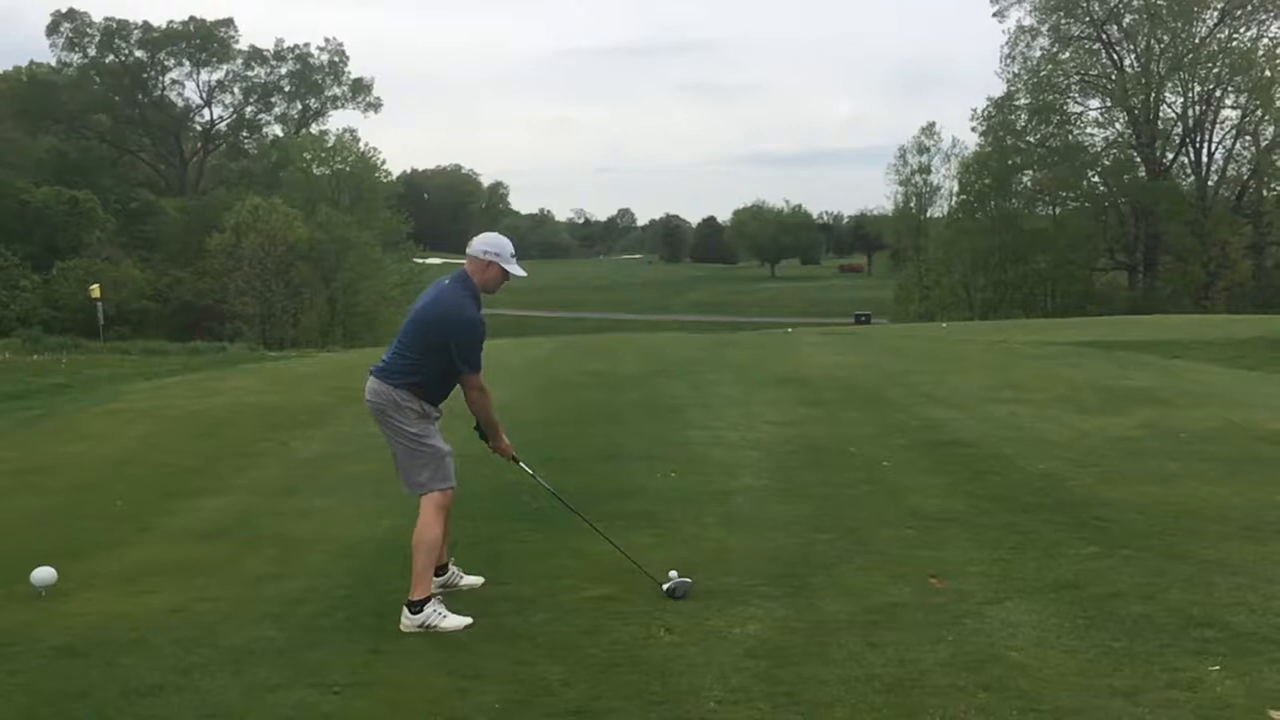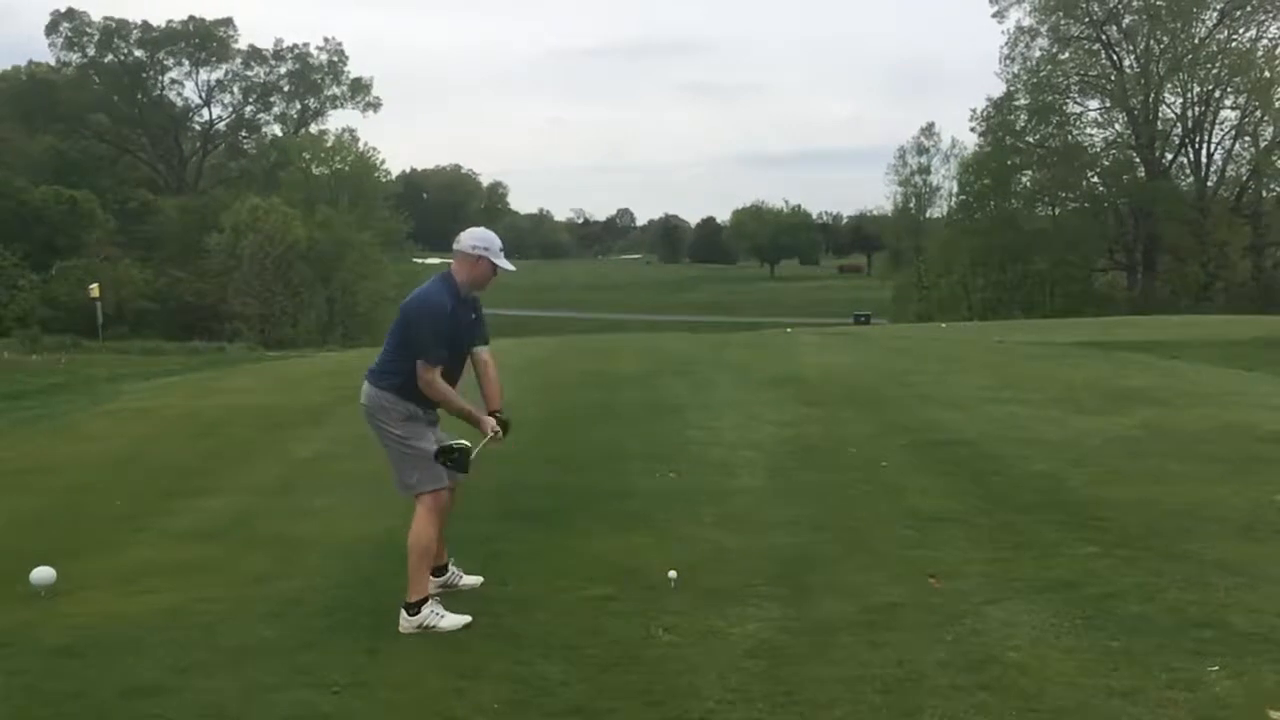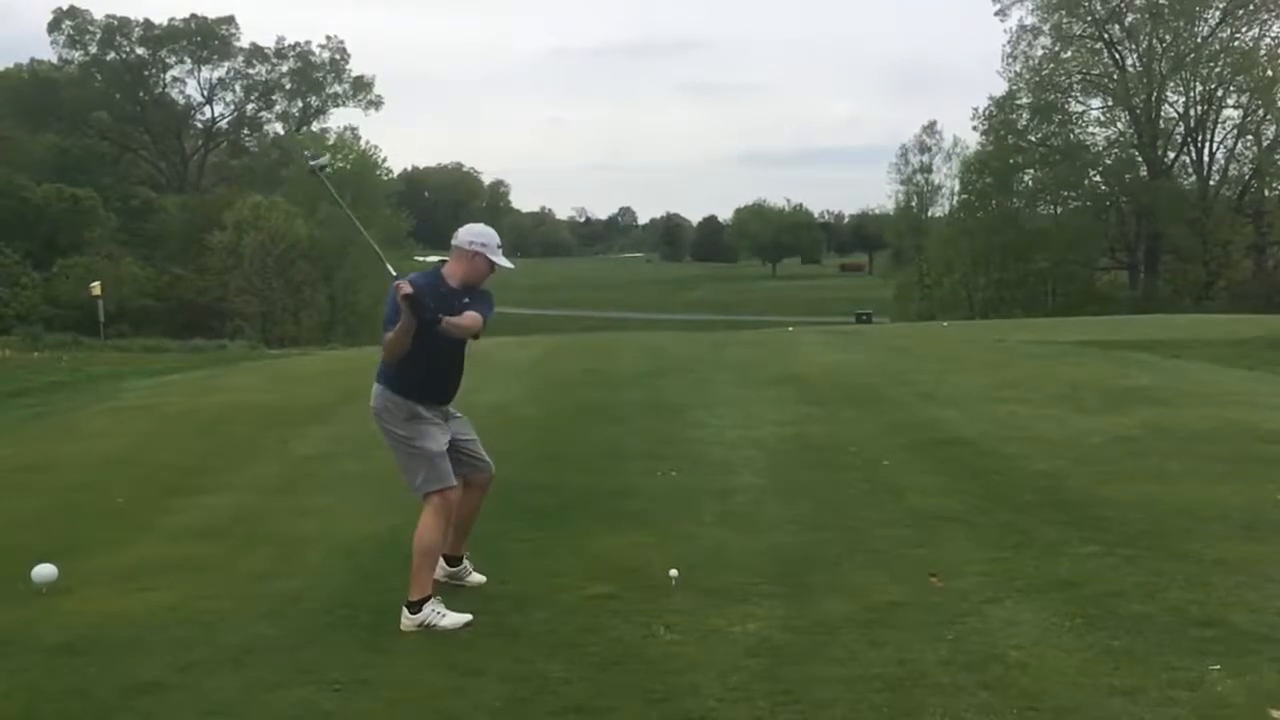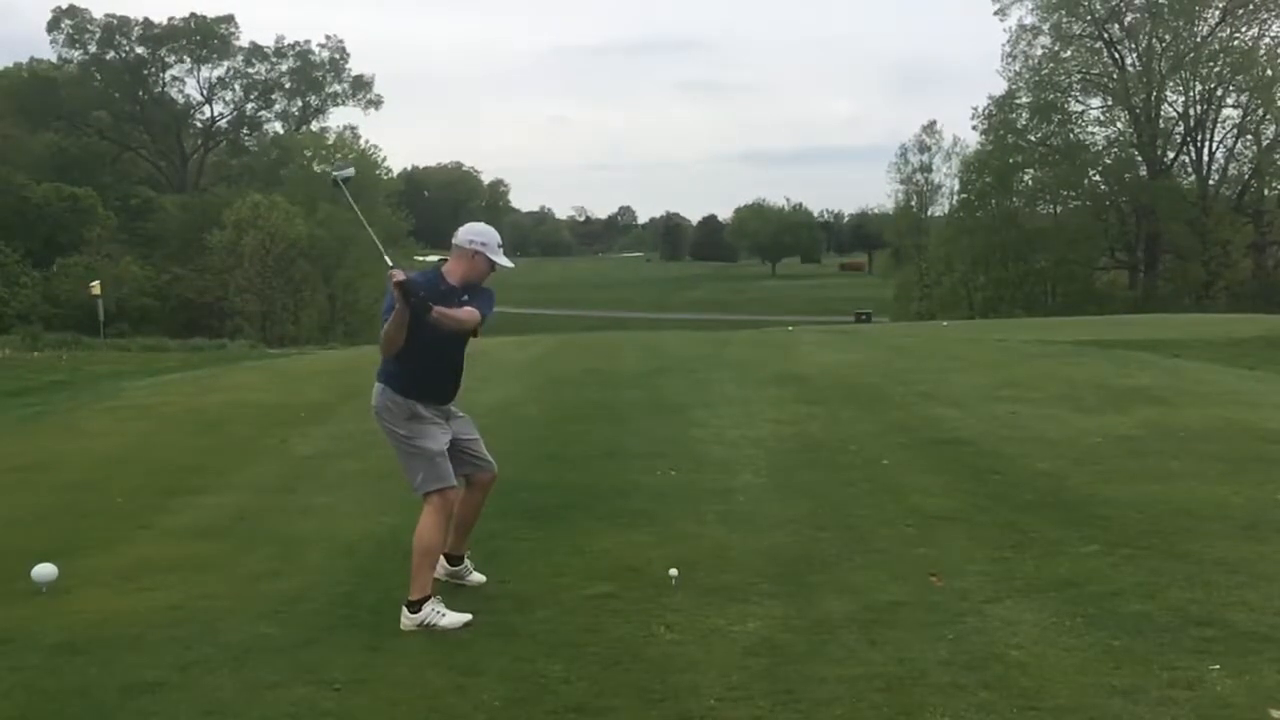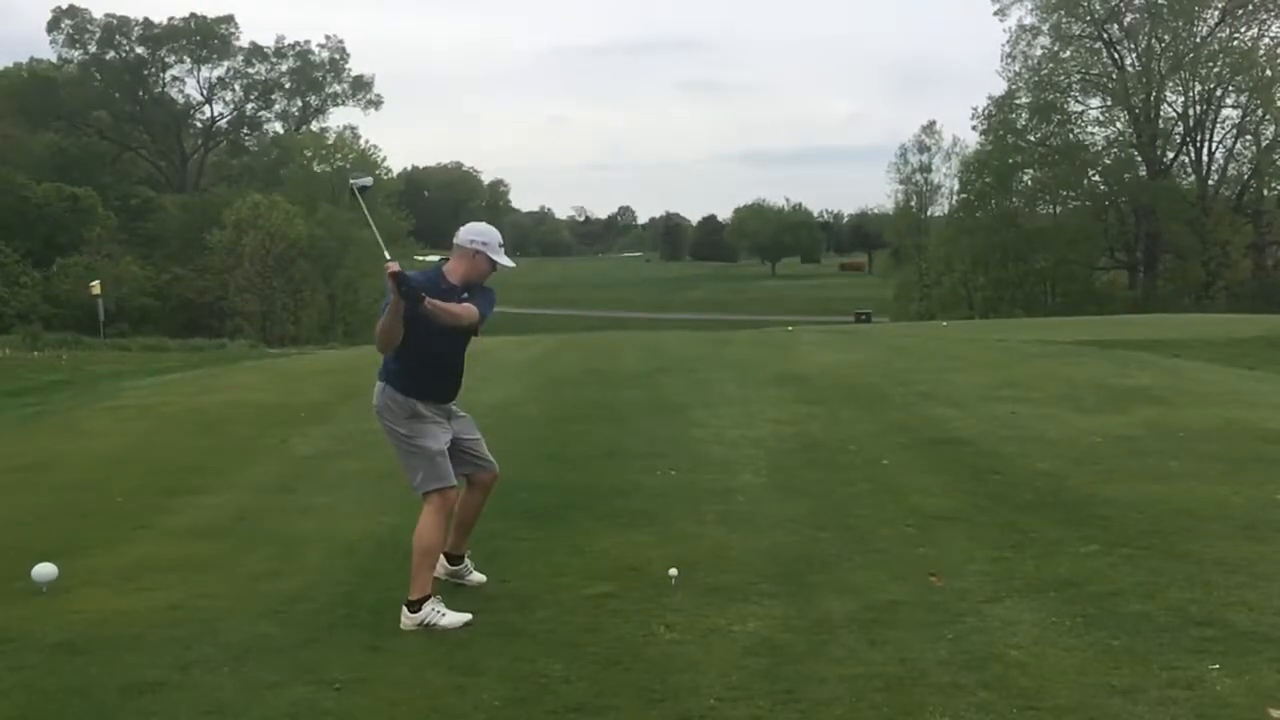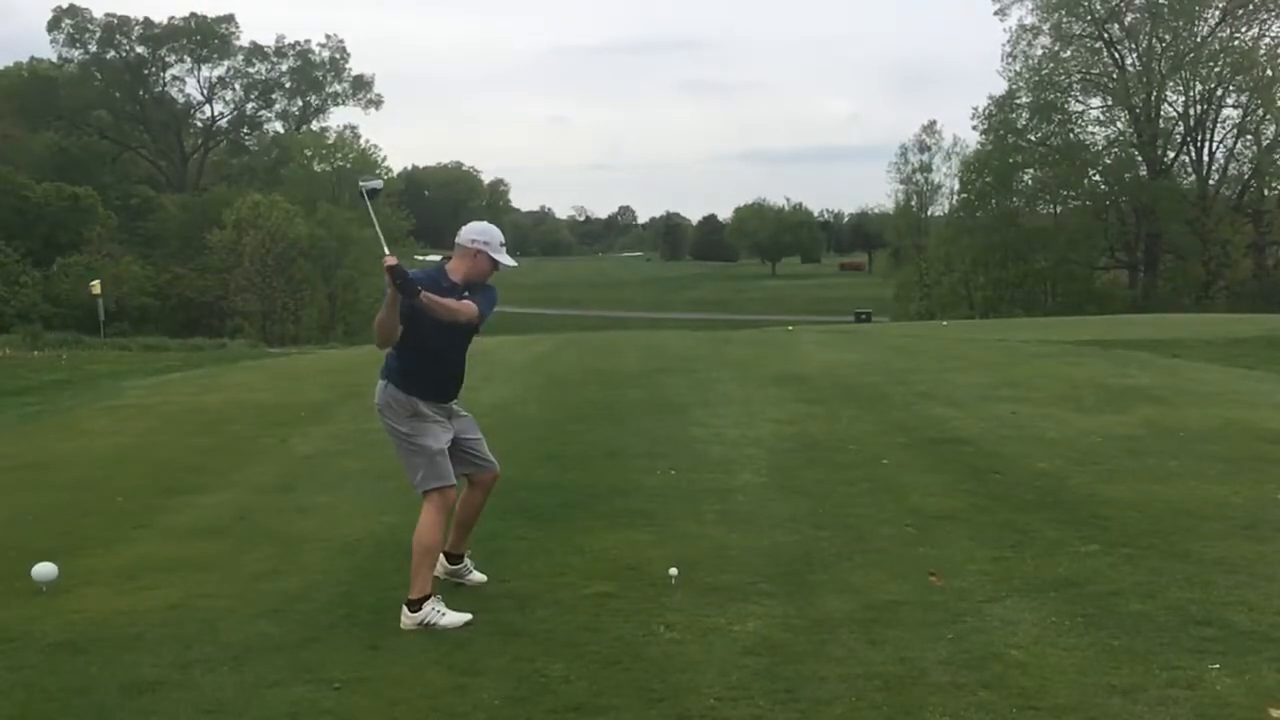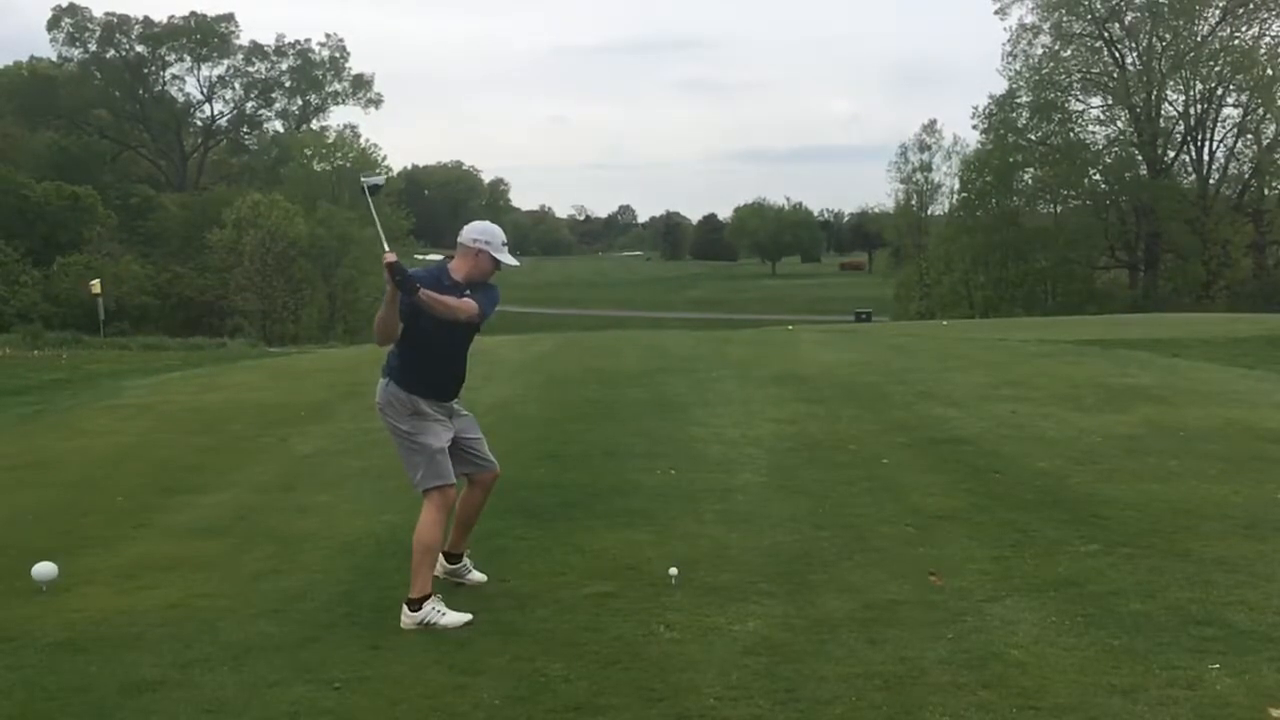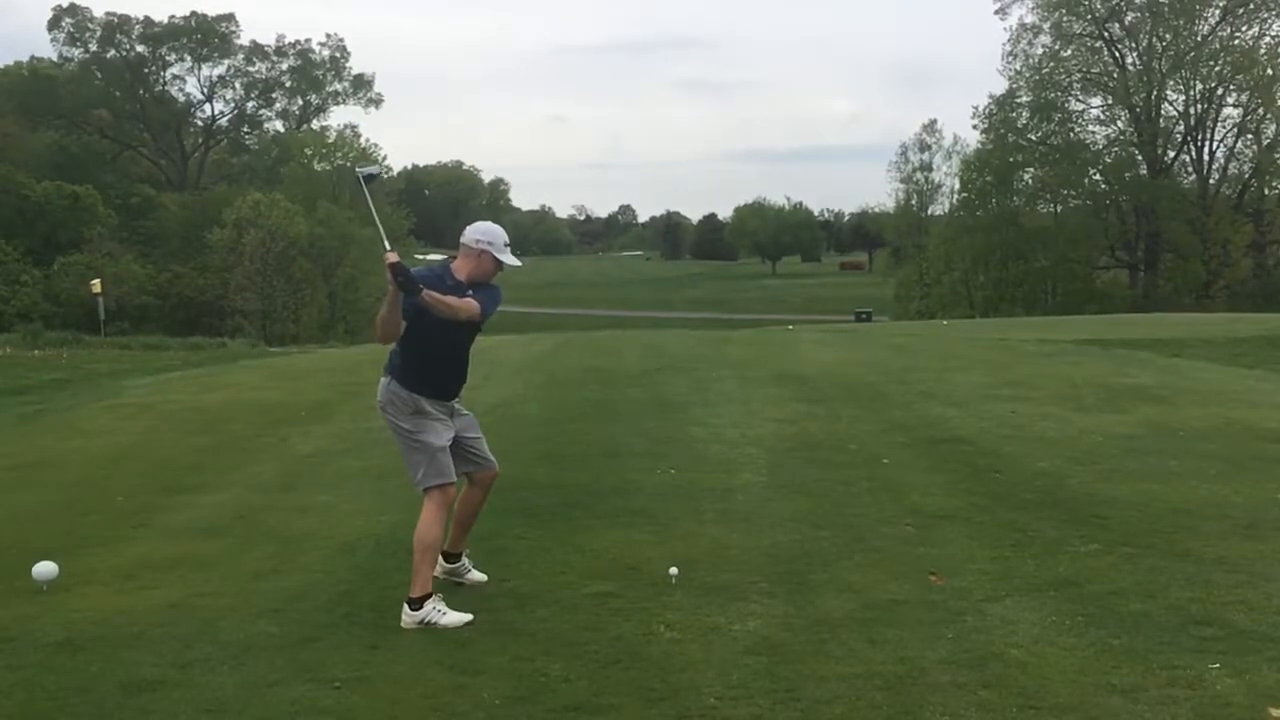
dt=0.3s
person 1, frame 1
left shoulder: (450, 289)
right shoulder: (463, 313)
left elbow: (468, 374)
right elbow: (474, 387)
left wrist: (487, 426)
right wrist: (496, 435)
left hip: (403, 395)
right hip: (401, 400)
left knee: (440, 486)
right knee: (437, 495)
left ankle: (440, 571)
right ankle: (418, 607)
person 1, frame 2
left shoulder: (468, 304)
right shoulder: (434, 304)
left elbow: (484, 361)
right elbow: (429, 381)
left wrist: (495, 413)
right wrist: (476, 420)
left hip: (412, 404)
right hip: (393, 403)
left knee: (446, 483)
right knee: (433, 496)
left ankle: (439, 571)
right ankle: (416, 609)
person 1, frame 3
left shoulder: (479, 297)
right shoulder: (413, 288)
left elbow: (468, 326)
right elbow: (390, 354)
left wrist: (433, 319)
right wrist: (408, 318)
left hip: (439, 405)
right hip: (402, 405)
left knee: (480, 475)
right knee: (441, 496)
left ankle: (452, 561)
right ankle: (418, 607)
person 1, frame 4
left shoulder: (479, 295)
right shoulder: (413, 286)
left elbow: (465, 321)
right elbow: (387, 349)
left wrist: (428, 310)
right wrist: (402, 307)
left hip: (441, 403)
right hip: (404, 404)
left knee: (483, 474)
right knee: (442, 496)
left ankle: (452, 560)
right ankle: (418, 606)
person 1, frame 5
left shoulder: (481, 294)
right shoulder: (416, 283)
left elbow: (463, 317)
right elbow: (384, 345)
left wrist: (421, 302)
right wrist: (396, 300)
left hip: (443, 403)
right hip: (405, 403)
left knee: (484, 474)
right knee: (442, 495)
left ankle: (453, 560)
right ankle: (418, 606)
person 1, frame 6
left shoulder: (483, 293)
right shoulder: (417, 280)
left elbow: (461, 313)
right elbow: (383, 341)
left wrist: (417, 295)
right wrist: (394, 292)
left hip: (444, 402)
right hip: (407, 402)
left knee: (485, 474)
right knee: (442, 495)
left ankle: (452, 559)
right ankle: (418, 605)
person 1, frame 7
left shoulder: (485, 292)
right shoulder: (419, 279)
left elbow: (461, 311)
right elbow: (384, 338)
left wrist: (416, 291)
right wrist: (393, 290)
left hip: (445, 401)
right hip: (407, 400)
left knee: (485, 474)
right knee: (441, 494)
left ankle: (452, 558)
right ankle: (418, 605)
person 1, frame 8
left shoulder: (487, 292)
right shoulder: (421, 278)
left elbow: (462, 311)
right elbow: (386, 335)
left wrist: (418, 290)
right wrist: (395, 288)
left hip: (446, 399)
right hip: (408, 398)
left knee: (485, 473)
right knee: (441, 492)
left ankle: (451, 558)
right ankle: (419, 604)
